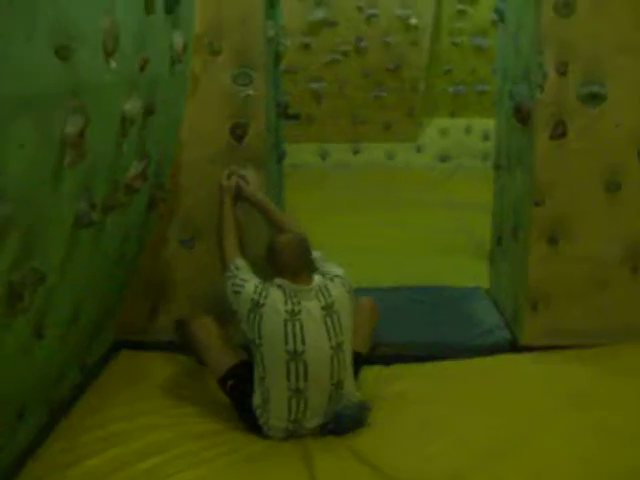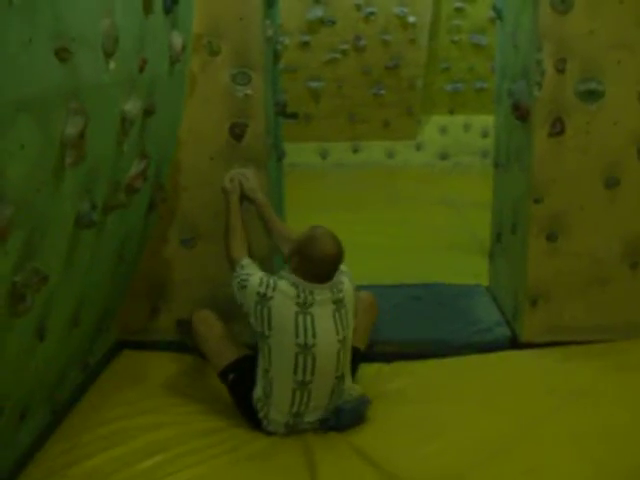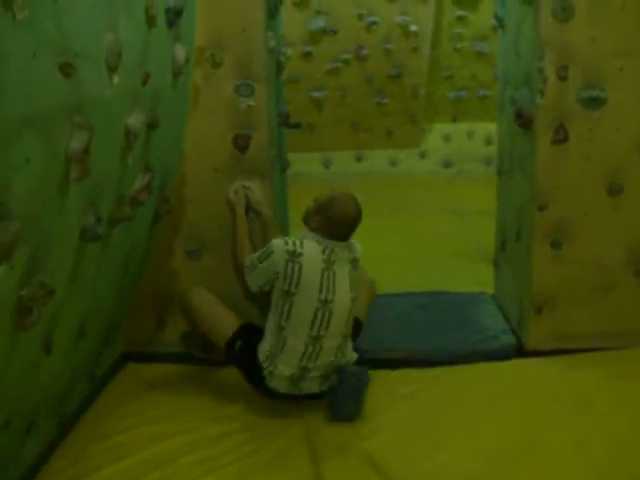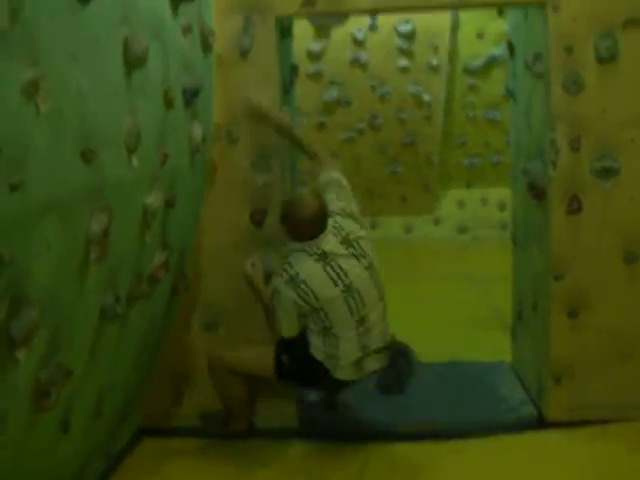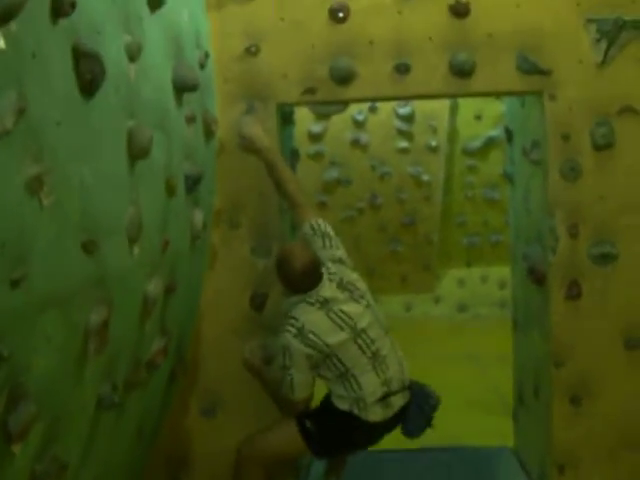
dt=0.5s
person 1, frame 1
left shoulder: (257, 301)
right shoulder: (339, 288)
left elbow: (232, 255)
right elbow: (298, 241)
left wrist: (227, 199)
right wrist: (258, 200)
left hip: (273, 425)
right hip: (337, 414)
left knee: (198, 325)
right knee: (366, 306)
person 1, frame 2
left shoulder: (268, 292)
right shoulder: (344, 285)
left elbow: (239, 257)
right elbow: (289, 245)
left wrist: (233, 199)
right wrist: (258, 198)
left hip: (273, 422)
right hip: (335, 411)
left knee: (201, 319)
right knee: (366, 299)
person 1, frame 3
left shoulder: (290, 253)
right shoulder: (353, 253)
left elbow: (249, 274)
left wrist: (239, 211)
right wrist: (263, 212)
left hip: (275, 381)
right hip: (329, 378)
left knee: (192, 295)
right knee: (364, 283)
left ankle: (215, 348)
person 1, frame 4
left shoulder: (292, 279)
right shoulder: (347, 222)
left elbow: (284, 331)
right elbow: (323, 161)
left wrist: (258, 285)
right wrist: (281, 123)
left hip: (334, 369)
right hip: (375, 356)
left knee: (220, 360)
left ankle: (239, 427)
right ankle: (332, 394)
person 1, frame 5
left shoulder: (296, 334)
right shoulder: (338, 267)
left elbow: (297, 403)
right elbow: (300, 204)
left wrist: (259, 368)
right wrist: (265, 149)
left hip: (362, 419)
right hip: (399, 399)
